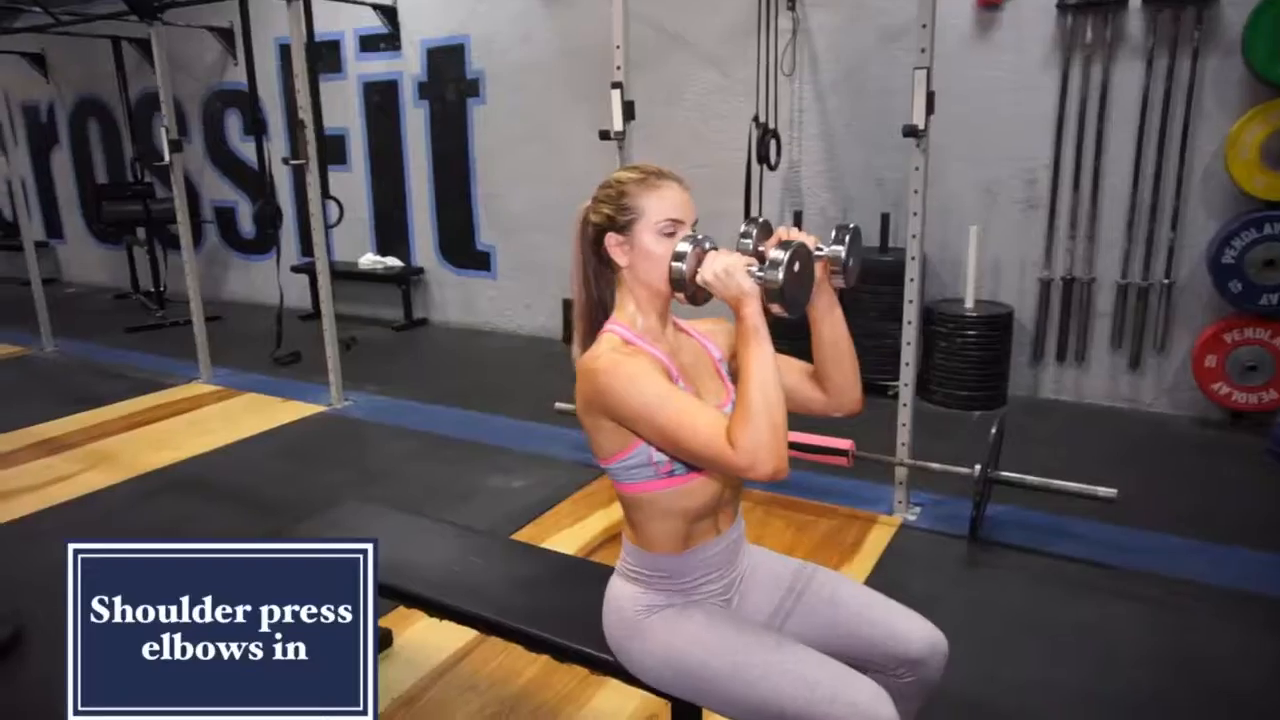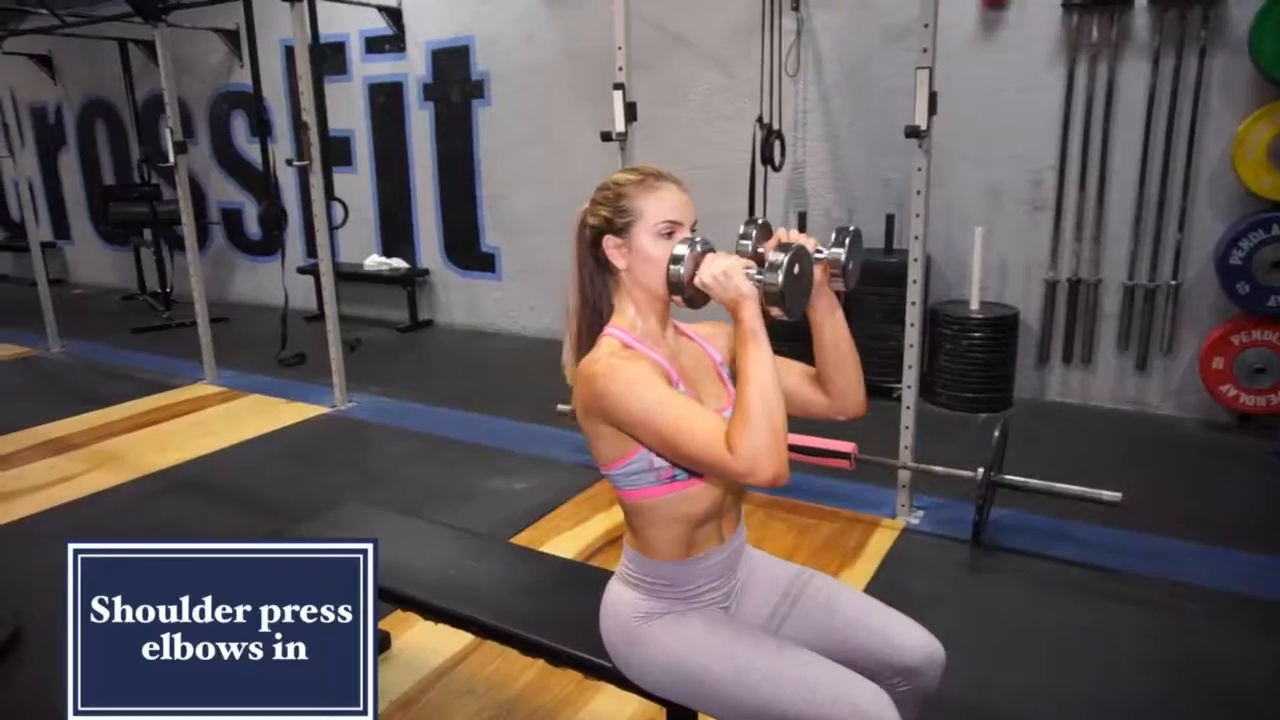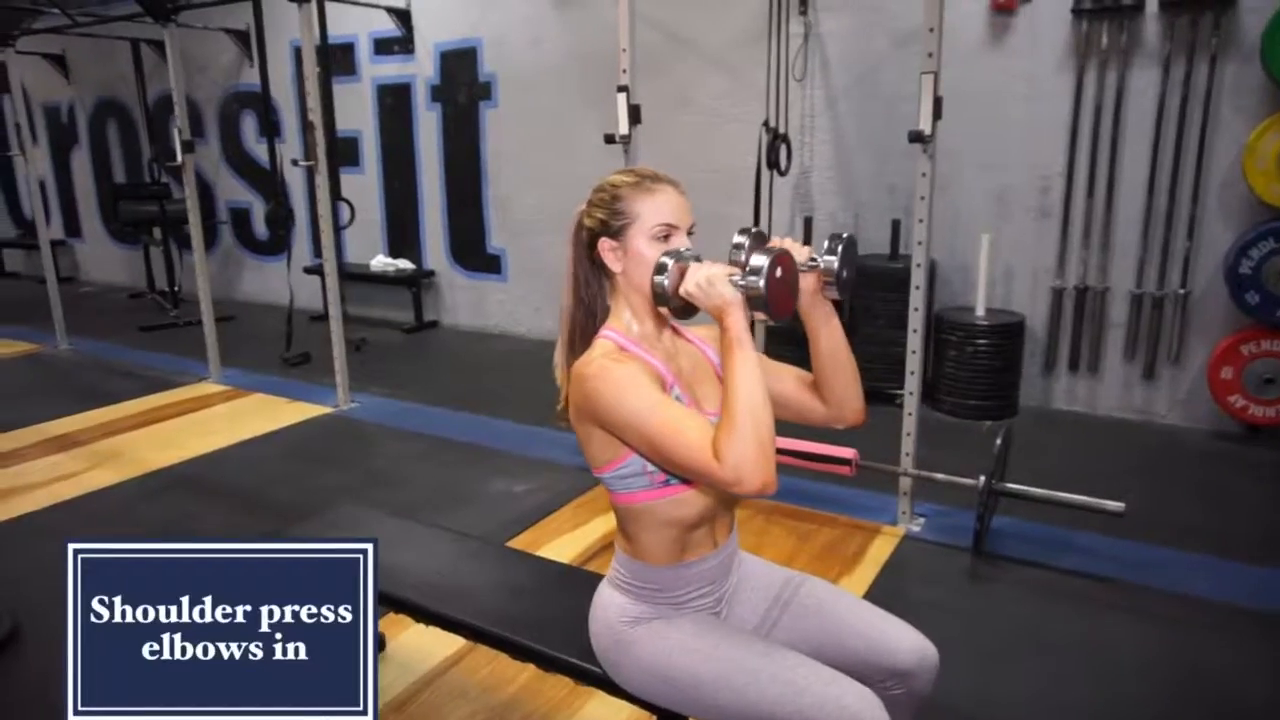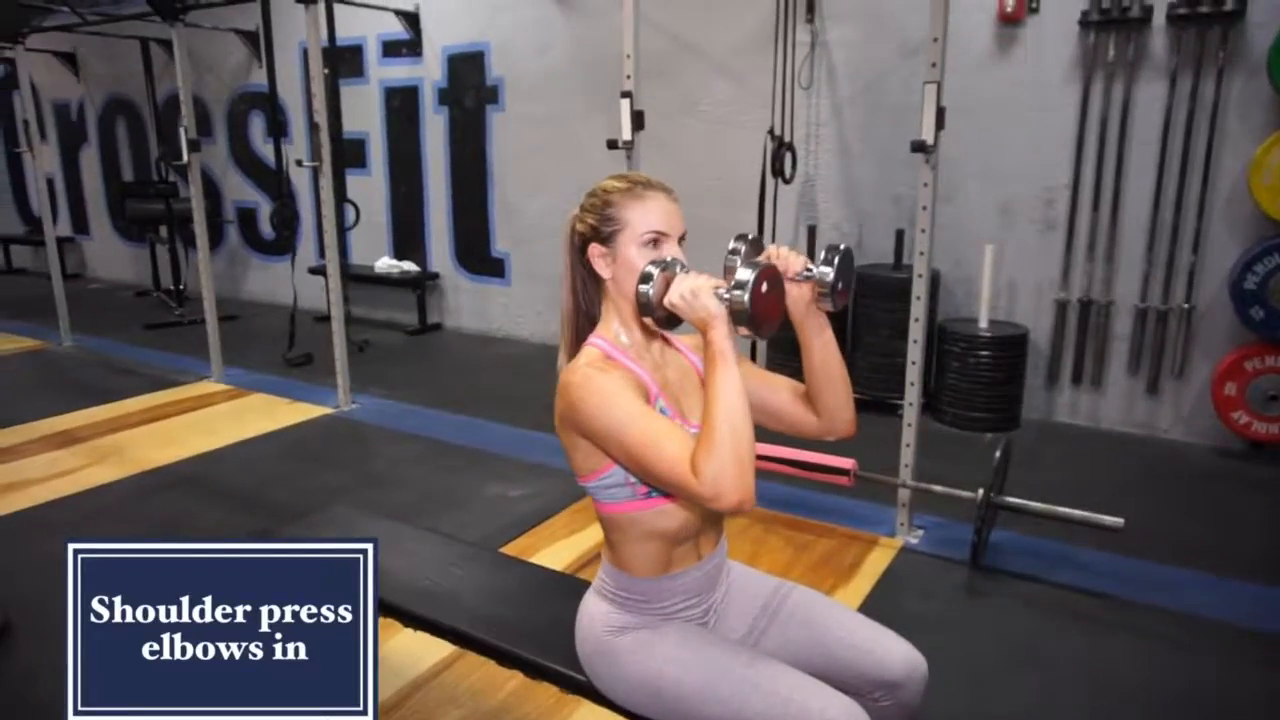
dt=0.3s
person 1, frame 1
left shoulder: (706, 337)
right shoulder: (610, 365)
left elbow: (840, 398)
right elbow: (762, 459)
left wrist: (817, 292)
right wrist: (748, 310)
left hip: (738, 570)
right hip: (663, 608)
left knee: (920, 651)
person 1, frame 2
left shoulder: (708, 341)
right shoulder: (609, 370)
left elbow: (844, 401)
right elbow: (761, 465)
left wrist: (817, 294)
right wrist: (747, 312)
left hip: (738, 575)
right hip: (662, 613)
left knee: (917, 661)
person 1, frame 3
left shoulder: (702, 344)
right shoulder: (603, 372)
left elbow: (843, 409)
right elbow: (750, 474)
left wrist: (812, 302)
right wrist: (734, 321)
left hip: (731, 581)
right hip: (654, 618)
left knee: (912, 663)
person 1, frame 4
left shoulder: (692, 352)
right shoulder: (590, 381)
left elbow: (833, 421)
right elbow: (728, 490)
left wrist: (806, 313)
right wrist: (718, 333)
left hip: (719, 590)
right hip: (640, 627)
left knee: (900, 673)
